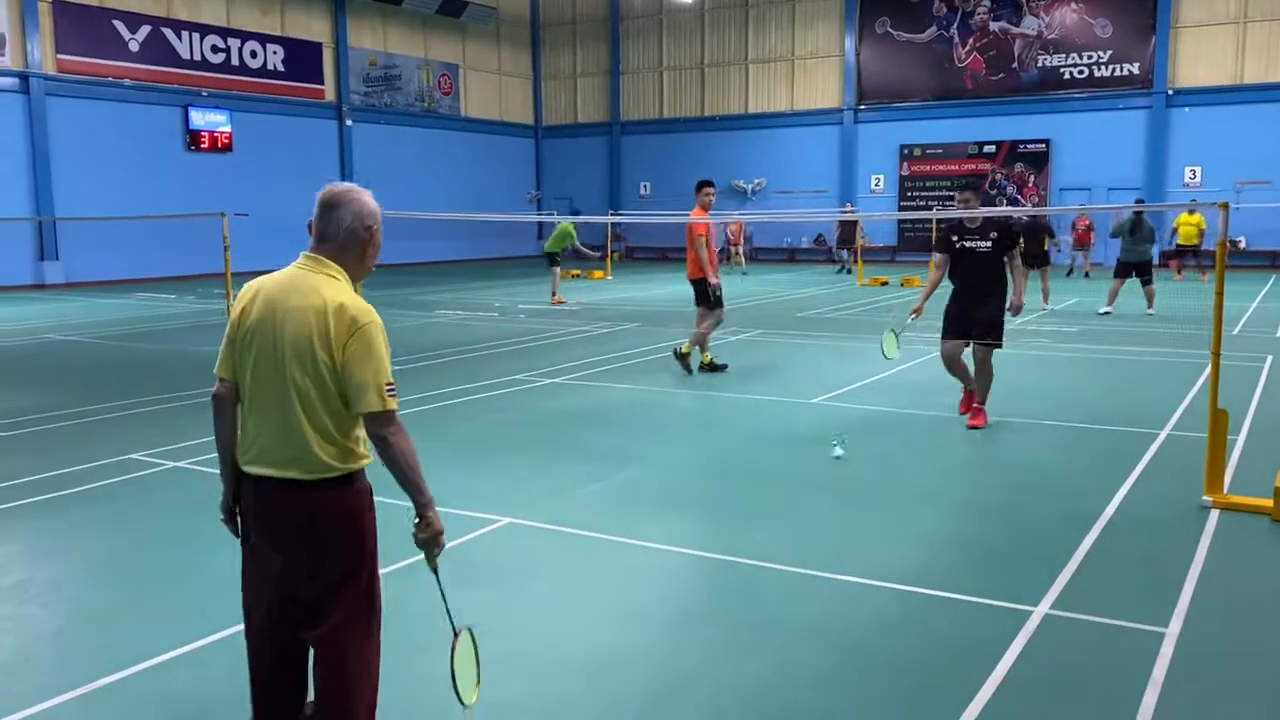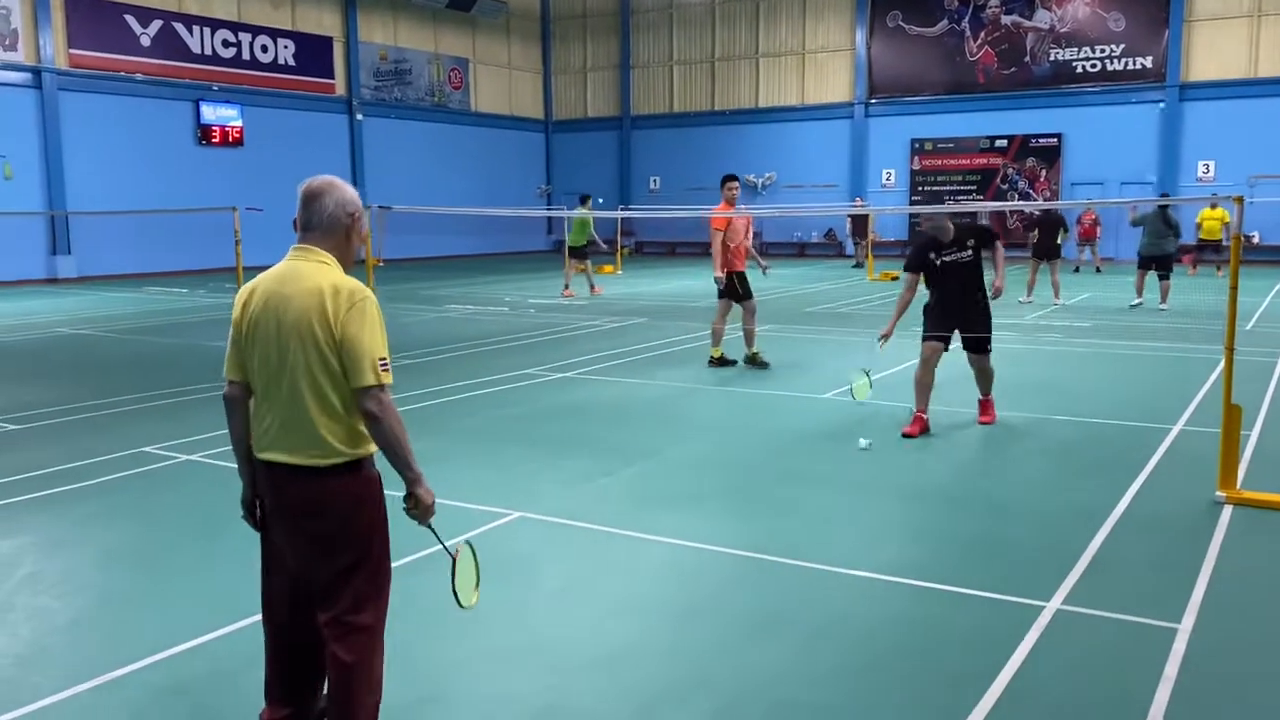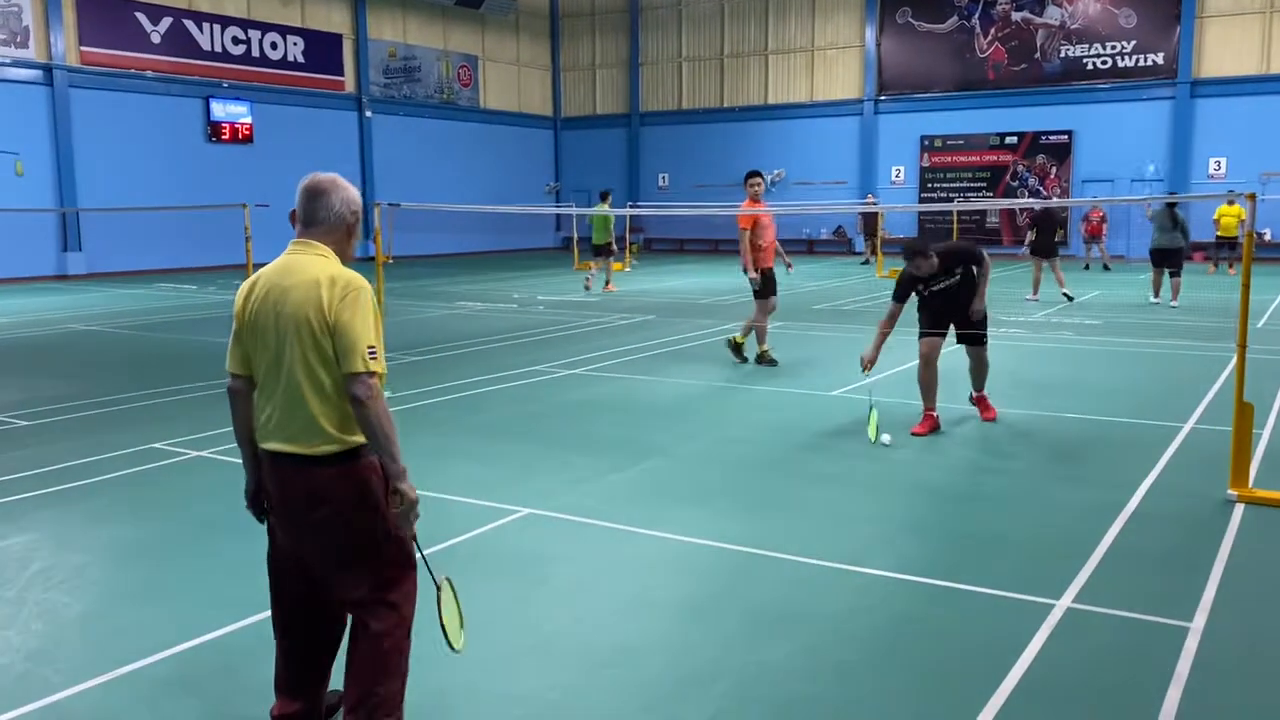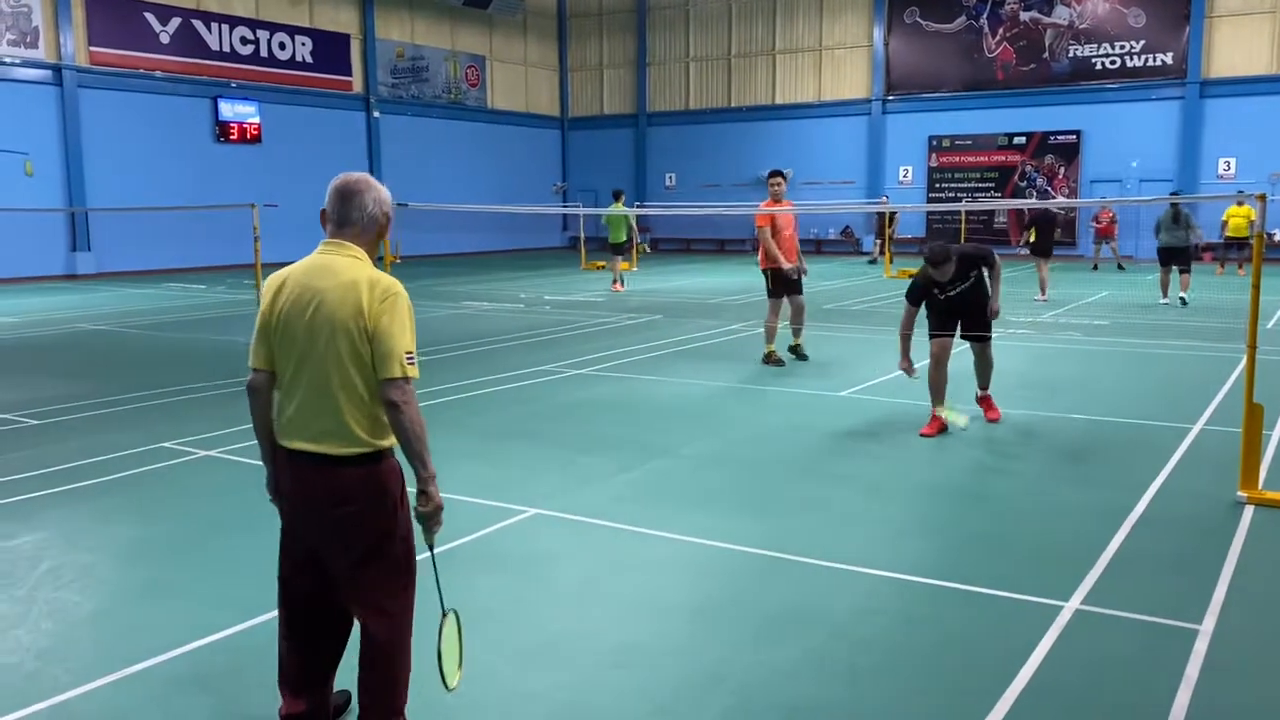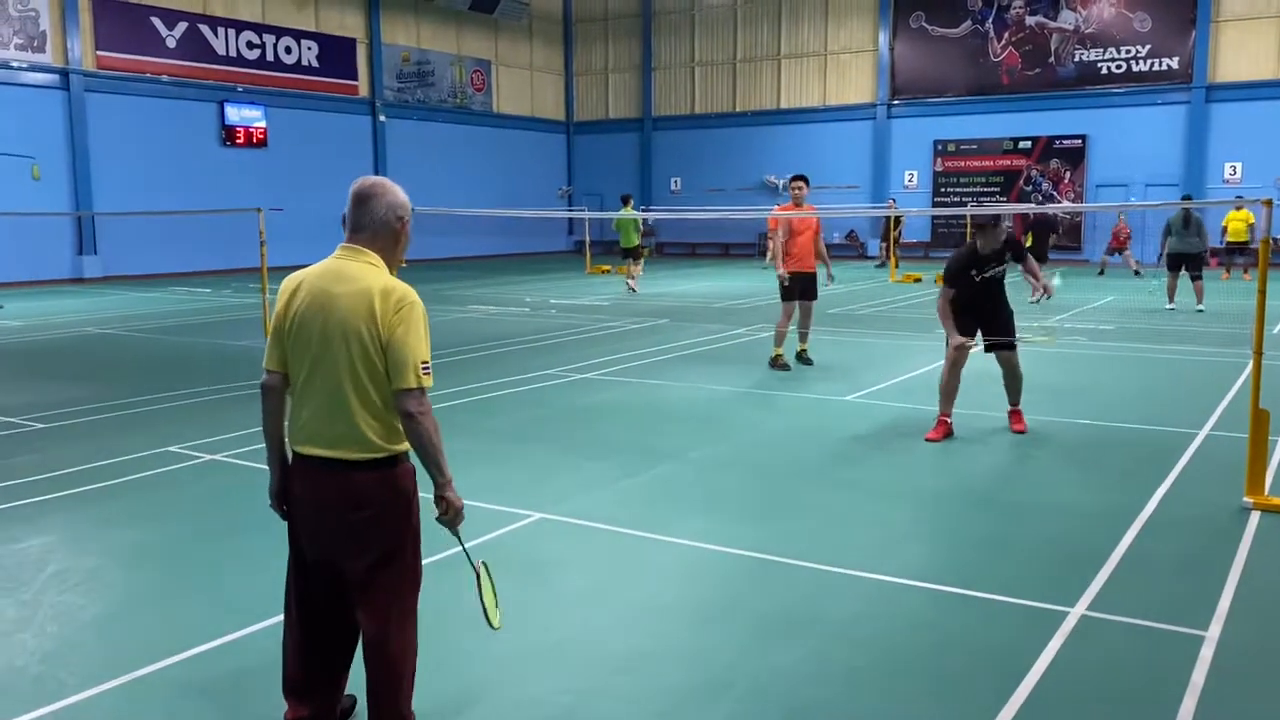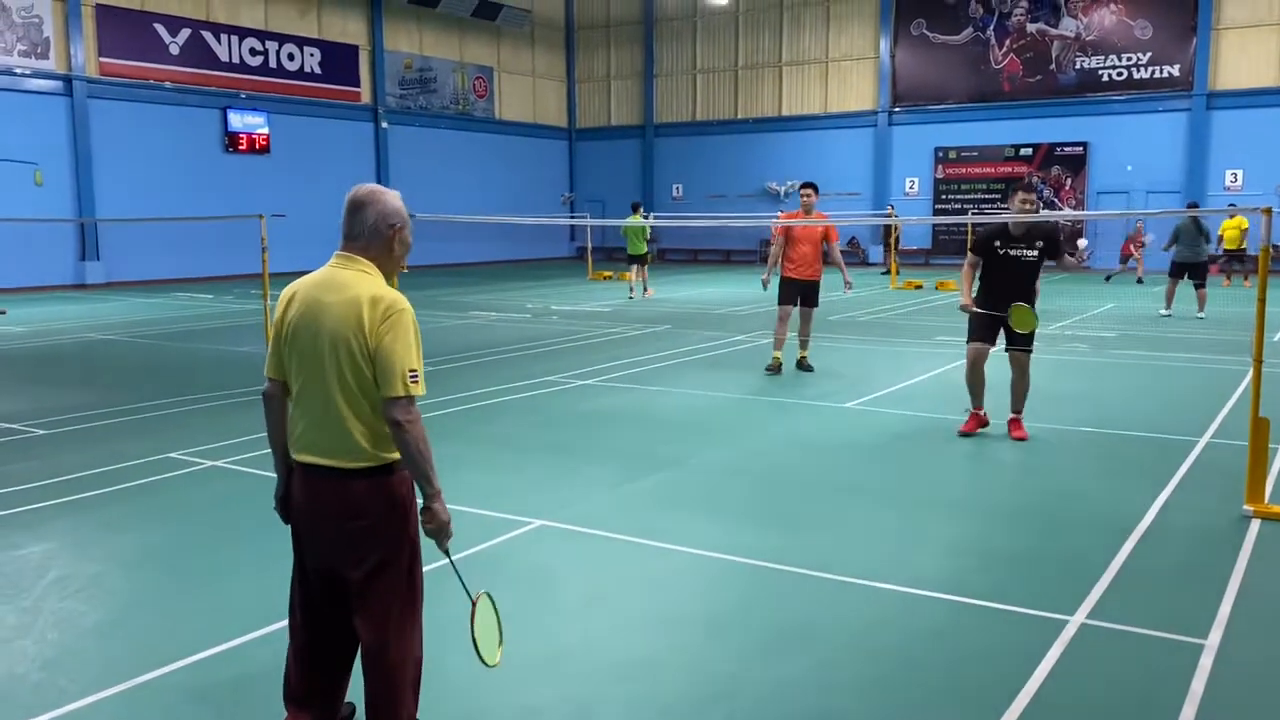
dt=0.3s
person 1, frame 1
left shoulder: (253, 293)
right shoulder: (351, 314)
left elbow: (223, 398)
right elbow: (382, 426)
left wrist: (231, 481)
right wrist: (426, 507)
left hip: (261, 491)
right hip: (329, 498)
left knee: (270, 621)
right knee: (344, 633)
person 1, frame 2
left shoulder: (253, 292)
right shoulder: (348, 295)
left elbow: (234, 397)
right elbow: (374, 405)
left wrist: (250, 479)
right wrist: (414, 481)
left hip: (276, 479)
right hip: (339, 482)
left knee: (290, 607)
right knee: (353, 618)
person 1, frame 3
left shoulder: (255, 286)
right shoulder: (346, 286)
left elbow: (238, 390)
right elbow: (362, 392)
left wrist: (254, 471)
right wrist: (398, 475)
left hip: (280, 469)
right hip: (341, 469)
left knee: (299, 600)
right knee: (383, 596)
person 1, frame 4
left shoulder: (280, 283)
right shoulder: (382, 290)
left elbow: (258, 384)
right elbow: (396, 396)
left wrist: (273, 463)
right wrist: (427, 480)
left hip: (297, 469)
right hip: (362, 474)
left knee: (307, 599)
right knee: (383, 607)
person 1, frame 5
left shoulder: (295, 286)
right shoulder: (395, 297)
left elbow: (272, 386)
right elbow: (412, 407)
left wrist: (278, 468)
right wrist: (444, 485)
left hip: (308, 475)
right hip: (375, 479)
left knee: (314, 605)
right knee: (388, 615)
person 1, frame 6
left shoulder: (295, 294)
right shoulder: (386, 304)
left elbow: (274, 395)
right elbow: (401, 416)
left wrist: (284, 474)
right wrist: (434, 497)
left hip: (308, 482)
right hip: (371, 488)
left knee: (316, 611)
right knee: (388, 621)
person 2, frame 1
left shoulder: (1000, 227)
right shoulder: (949, 232)
left elbow: (1014, 260)
right elbow: (938, 269)
left wrist: (1018, 293)
right wrist: (922, 300)
left hip: (991, 302)
right hip: (959, 301)
left knee: (982, 356)
right knee: (949, 355)
left ankle: (979, 407)
right ankle: (970, 386)
person 2, frame 2
left shoulder: (974, 231)
right shoulder: (921, 248)
left elbow: (997, 248)
right elbow: (908, 289)
left wrist: (999, 277)
right wrist: (892, 324)
left hip: (975, 307)
right hip: (939, 308)
left knee: (980, 362)
right knee: (928, 356)
left ankle: (986, 401)
right ankle: (920, 417)
person 2, frame 3
left shoulder: (958, 252)
right shoulder: (908, 277)
left elbow: (984, 262)
right elbow: (892, 315)
left wrist: (980, 298)
right wrist: (874, 350)
left hip: (968, 307)
right hip: (933, 311)
left knee: (978, 353)
right knee: (927, 354)
left ankle: (979, 396)
right ankle: (930, 415)
person 2, frame 4
left shoulder: (973, 255)
right shoulder: (922, 281)
left elbow: (995, 263)
right elbow: (909, 317)
left wrist: (994, 299)
right wrist: (905, 357)
left hip: (976, 302)
right hip: (942, 310)
left knee: (983, 351)
right knee: (938, 355)
left ankle: (984, 396)
right ankle: (937, 417)
person 2, frame 5
left shoulder: (1009, 243)
right shoulder: (960, 260)
left elbow: (1026, 259)
right elbow: (944, 299)
left wrist: (1039, 280)
right wrist: (952, 334)
left hip: (997, 308)
right hip: (963, 312)
left knee: (1010, 363)
right knee: (953, 360)
left ankle: (1015, 411)
right ankle: (943, 421)
person 2, frame 6
left shoulder: (1045, 233)
right shoulder: (991, 234)
left elbow: (1062, 260)
right elbow: (970, 264)
left wrist: (1077, 262)
right wrist: (966, 294)
right hip: (986, 306)
left knee: (1020, 364)
right knee: (974, 357)
left ankle: (1015, 418)
right ankle: (976, 413)
person 3, frame 1
left shoulder: (702, 216)
right shoulder: (699, 217)
right elbow: (701, 249)
right wrist: (712, 276)
left hip: (703, 274)
right hip: (703, 275)
left knee: (705, 317)
right knee: (717, 317)
left ankle: (706, 360)
right ankle: (684, 350)
person 3, frame 2
left shoulder: (739, 213)
right shoulder: (722, 212)
right elbow: (716, 242)
left wrist: (759, 261)
right wrist: (717, 269)
left hip: (735, 268)
right hip: (731, 269)
left knee: (722, 312)
right knee: (750, 308)
left ankle: (716, 355)
right ankle: (752, 354)
person 3, frame 3
left shoulder: (764, 207)
right shoulder: (747, 210)
right elbow: (744, 242)
left wrist: (784, 257)
right wrist: (750, 270)
left hip: (767, 265)
right hip: (758, 266)
left knee: (769, 307)
right knee: (764, 308)
left ankle: (738, 340)
right ankle: (762, 352)
person 3, frame 4
left shoulder: (790, 207)
right shoulder: (765, 209)
right elbow: (766, 239)
left wrist: (801, 261)
right wrist: (782, 262)
left hip: (792, 266)
right hip: (774, 266)
left knee: (799, 305)
right knee: (775, 308)
left ankle: (796, 344)
right ankle: (769, 352)
person 3, frame 5
left shoulder: (814, 213)
right shoulder: (781, 212)
left elbow: (819, 242)
right elbow: (777, 242)
left wrist: (828, 267)
right wrist: (779, 267)
left hip: (810, 270)
right hip: (789, 271)
left knee: (807, 310)
right knee: (788, 312)
left ankle: (802, 350)
right ankle: (776, 355)
person 3, frame 6
left shoulder: (825, 221)
right shoulder: (788, 218)
left elbow: (834, 250)
right elbow: (777, 247)
left wrist: (845, 274)
right wrist: (768, 272)
left hip: (812, 278)
right hip: (789, 275)
left knee: (806, 317)
right knee: (783, 316)
left ankle: (802, 357)
right ankle: (777, 359)
